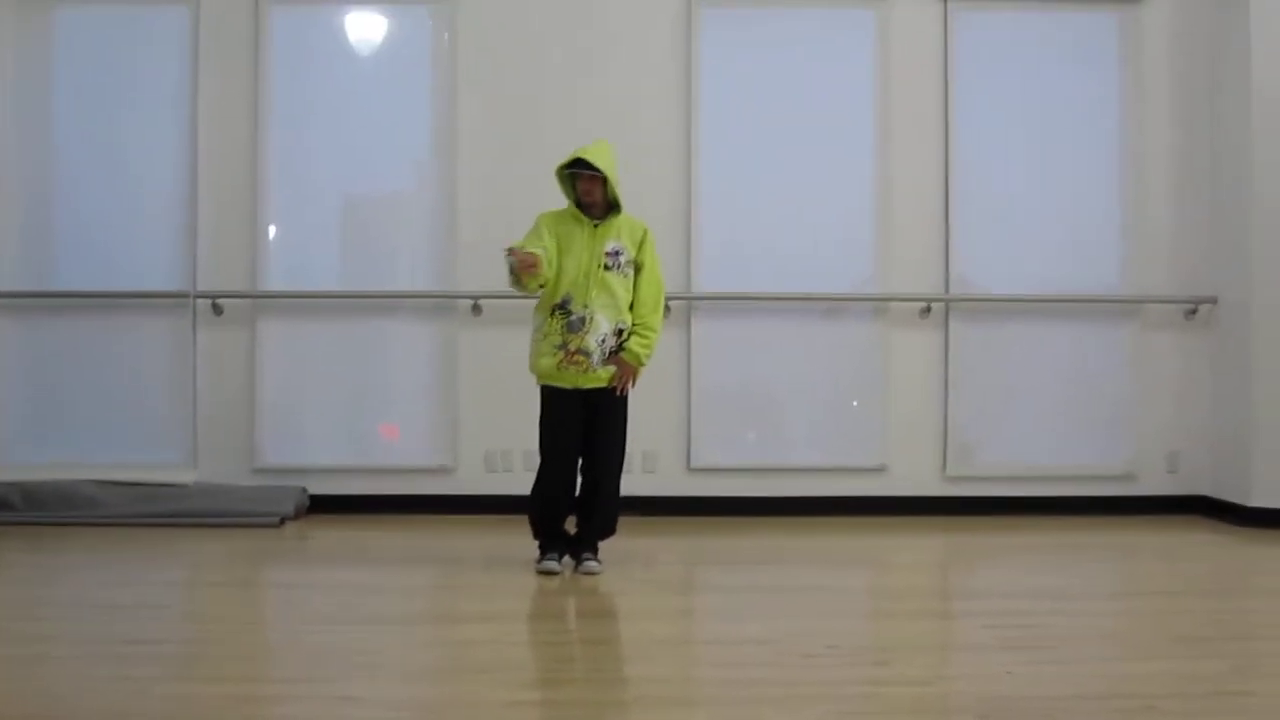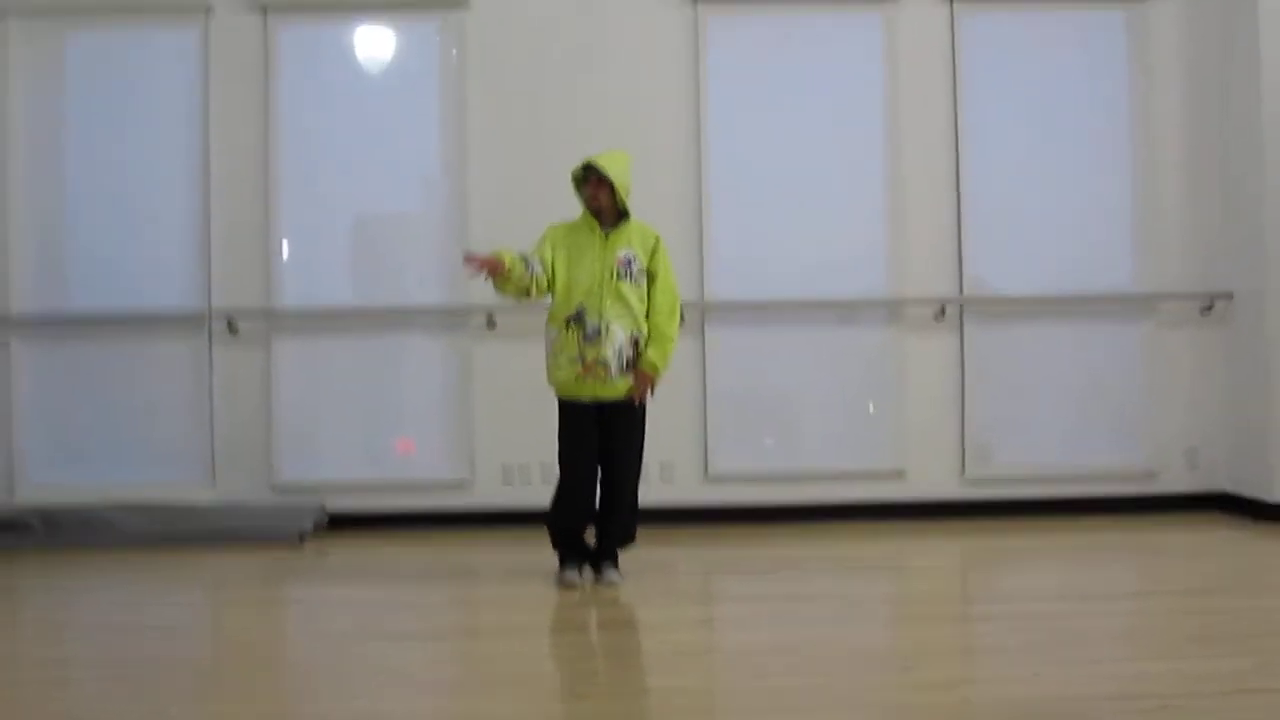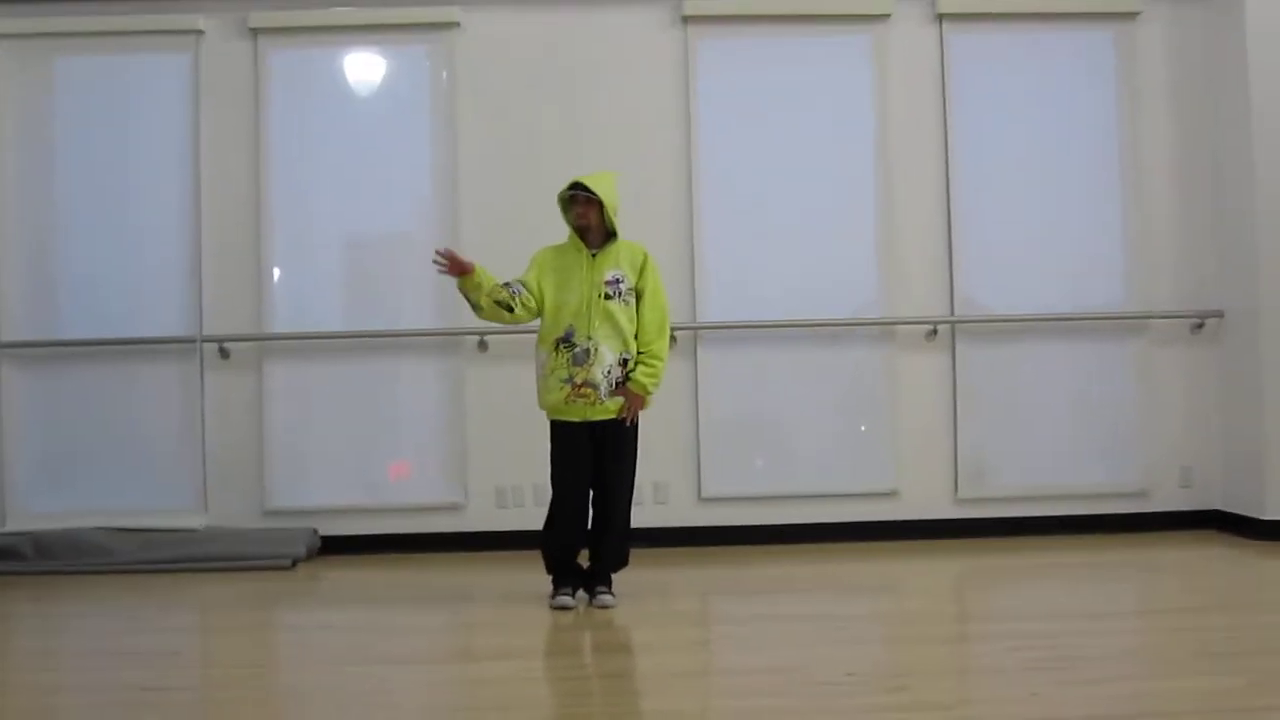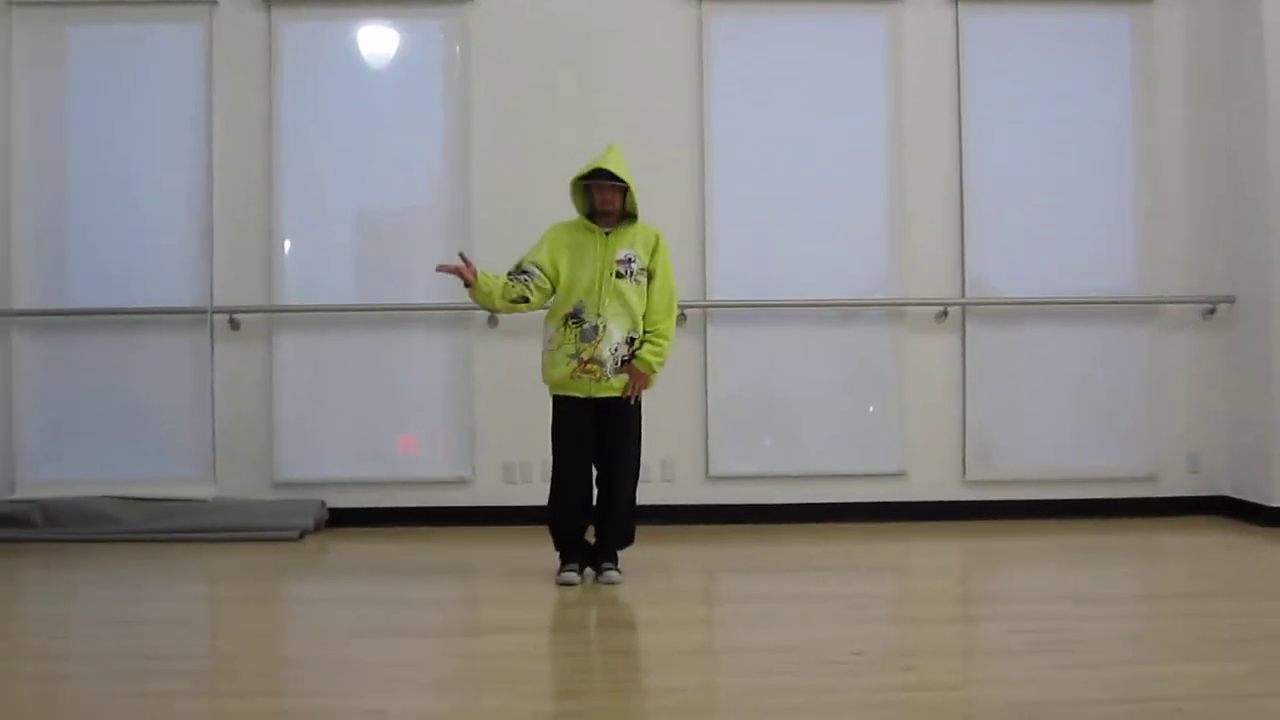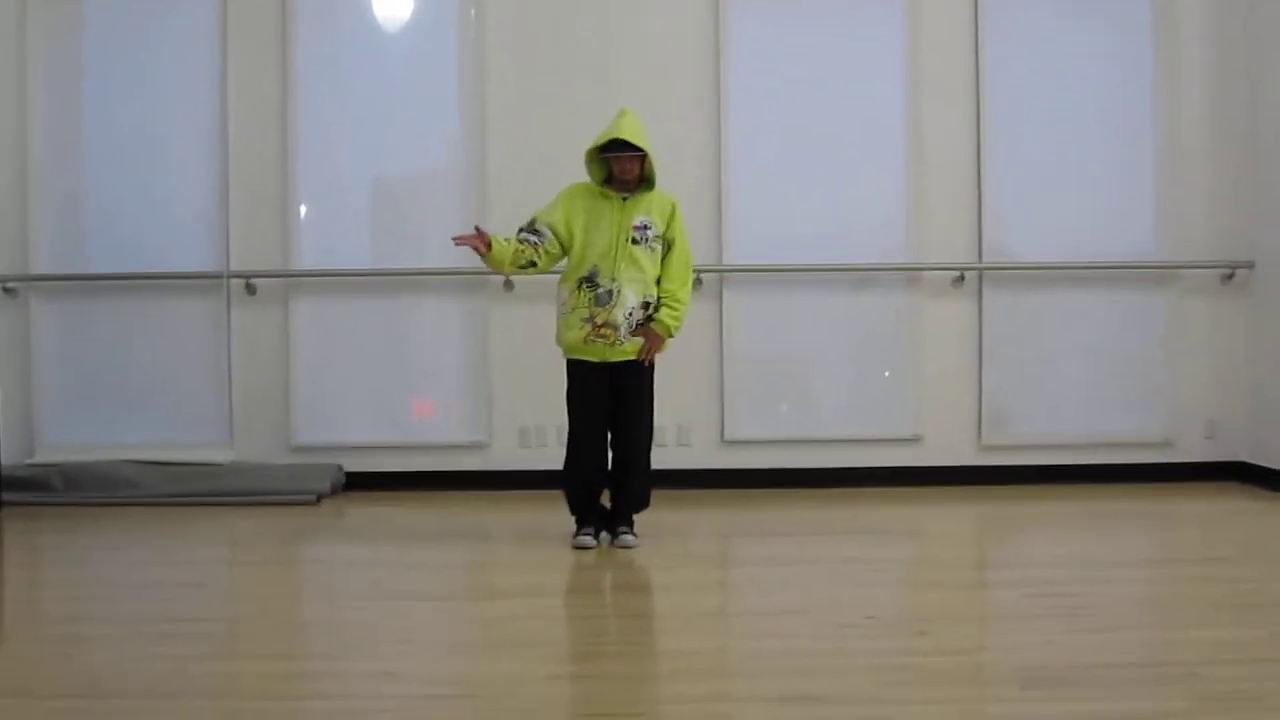
dt=0.3s
person 1, frame 1
left shoulder: (635, 232)
right shoulder: (551, 224)
left elbow: (649, 301)
right elbow: (534, 274)
left wrist: (635, 355)
right wrist: (527, 265)
left hip: (611, 372)
right hip: (560, 369)
left knee: (604, 463)
right knee: (556, 461)
left ankle: (589, 541)
right ankle: (550, 541)
person 1, frame 2
left shoulder: (646, 240)
right shoulder: (560, 236)
left elbow: (665, 310)
right elbow: (531, 279)
left wrist: (652, 363)
right wrist: (504, 268)
left hip: (627, 382)
right hip: (577, 382)
left knee: (622, 474)
right knee: (576, 473)
left ankle: (608, 552)
right ankle: (571, 552)
person 1, frame 3
left shoulder: (636, 259)
right shoulder: (548, 260)
left elbow: (655, 329)
right elbow: (513, 307)
left wrist: (642, 383)
right wrist: (472, 279)
left hip: (618, 402)
right hip: (566, 403)
left knee: (614, 495)
right knee: (568, 494)
left ankle: (602, 574)
right ankle: (564, 575)
person 1, frame 4
left shoulder: (648, 239)
right shoulder: (560, 237)
left elbow: (662, 309)
right elbow: (526, 290)
left wrist: (647, 363)
right wrist: (479, 282)
left hip: (623, 382)
right hip: (571, 380)
left knee: (619, 473)
right knee: (570, 471)
left ankle: (608, 552)
right ankle: (571, 552)
person 1, frame 5
left shoulder: (663, 206)
right shoulder: (575, 199)
left elbow: (675, 272)
right elbow: (535, 247)
left wrist: (667, 321)
right wrist: (491, 249)
left hip: (637, 346)
right hip: (585, 344)
left knee: (633, 437)
right knee: (586, 436)
left ankle: (623, 516)
right ankle: (587, 516)
